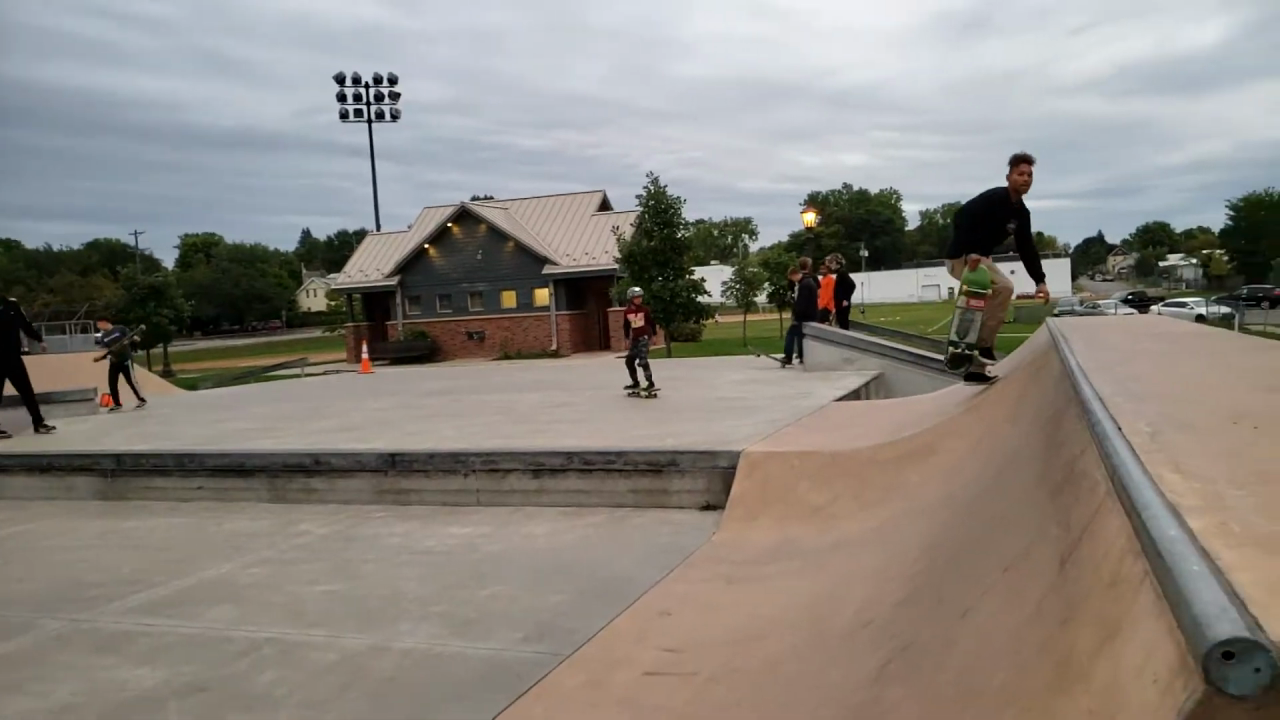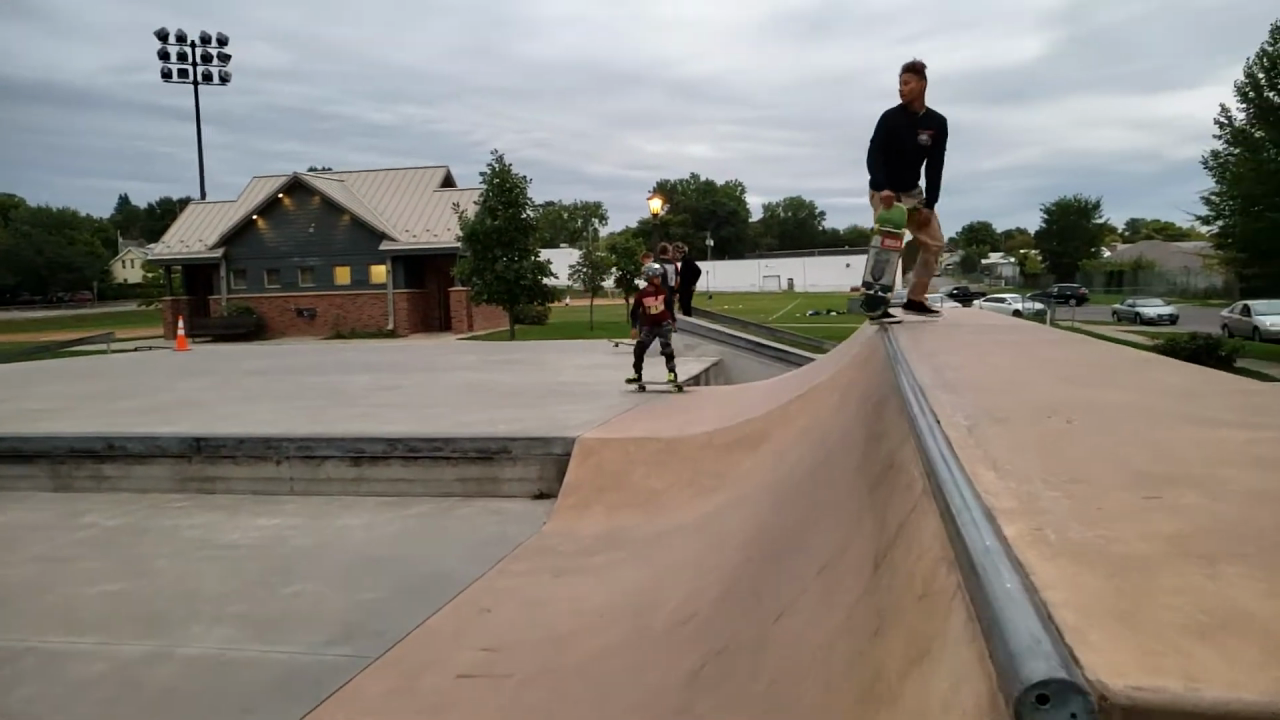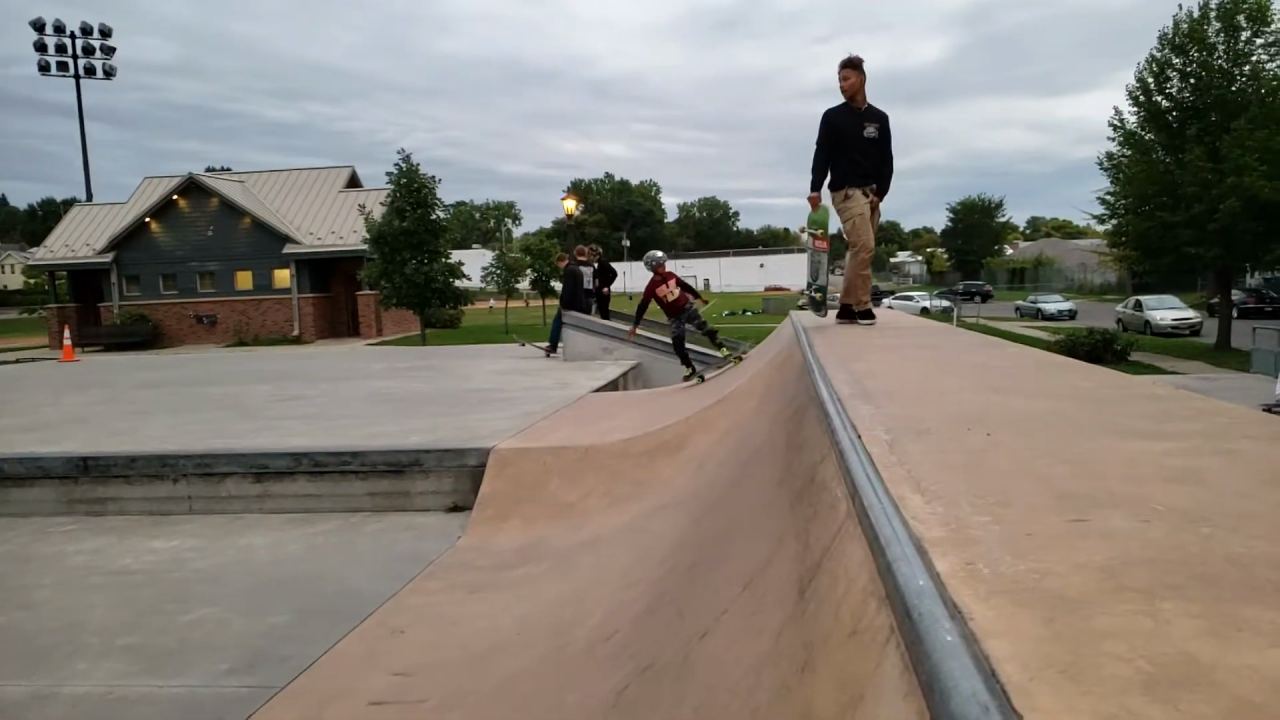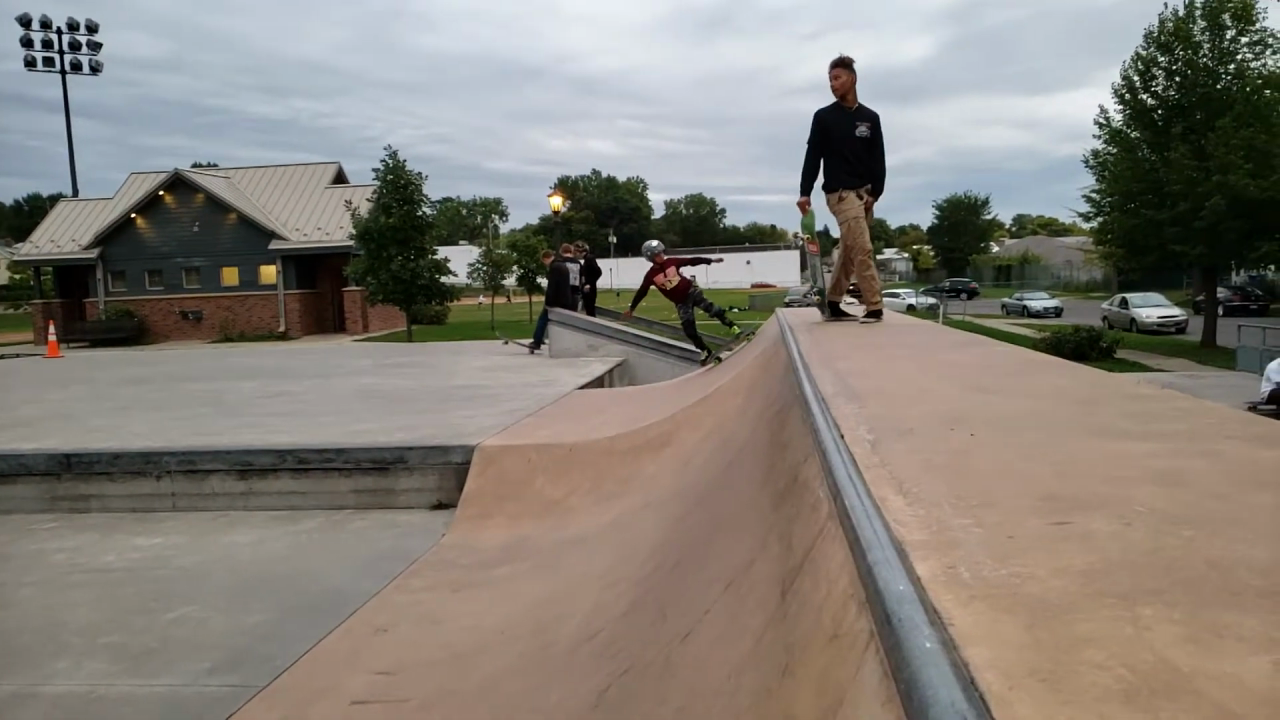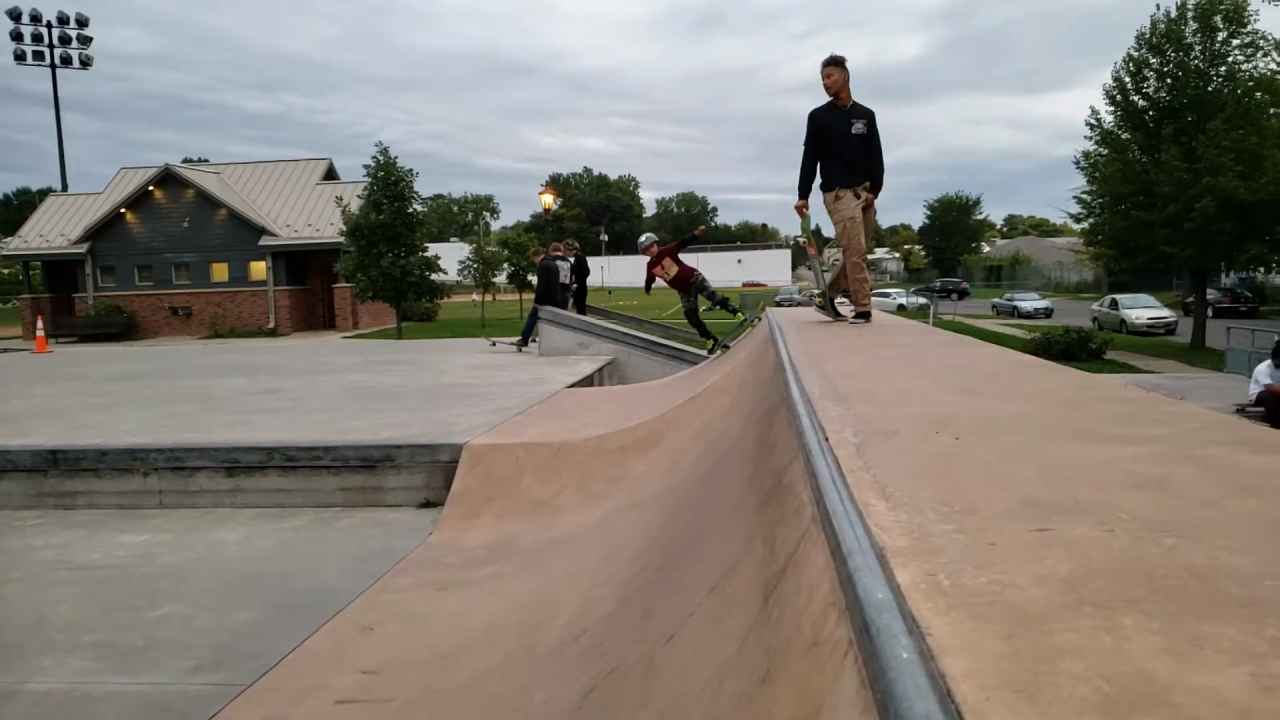
dt=1s
person 1, frame 1
left shoulder: (1022, 213)
right shoulder: (992, 198)
left elbow: (1027, 249)
right elbow: (961, 217)
left wrist: (1040, 281)
right wrist: (969, 252)
left hip: (981, 258)
right hip: (961, 257)
left knee: (997, 307)
right knee: (1004, 287)
left ankle: (973, 369)
right ankle: (984, 344)
person 1, frame 2
left shoulder: (937, 123)
right shoulder: (890, 118)
left elbow: (936, 165)
right elbow: (874, 156)
left wrist: (930, 204)
right wrist: (883, 188)
left hip: (914, 193)
right hip: (886, 194)
left knee: (934, 243)
left ankle: (915, 299)
person 1, frame 3
left shoulder: (879, 118)
right shoulder: (832, 117)
left elbow: (886, 160)
right elbow: (822, 155)
left wrist: (880, 193)
right wrist: (815, 188)
left hip: (871, 193)
right hip: (846, 192)
left knee: (860, 251)
right knee: (863, 247)
left ankle: (847, 307)
right ankle: (863, 306)
person 1, frame 4
left shoulder: (870, 118)
right shoulder: (824, 117)
left elbow: (878, 160)
right elbow: (812, 157)
left wrist: (875, 192)
right wrist: (805, 192)
left hip: (865, 194)
right hip: (840, 193)
left knee: (848, 251)
right knee: (862, 249)
left ankle: (832, 303)
right ankle: (874, 307)
person 1, frame 5
left shoulder: (866, 115)
right shoulder: (818, 117)
left elbow: (876, 156)
right elbow: (809, 159)
left wrist: (874, 189)
right wrist: (803, 195)
left hip: (865, 193)
right hip: (838, 193)
left knee: (855, 251)
right knee: (855, 251)
left ankle: (828, 296)
right ankle: (862, 308)
